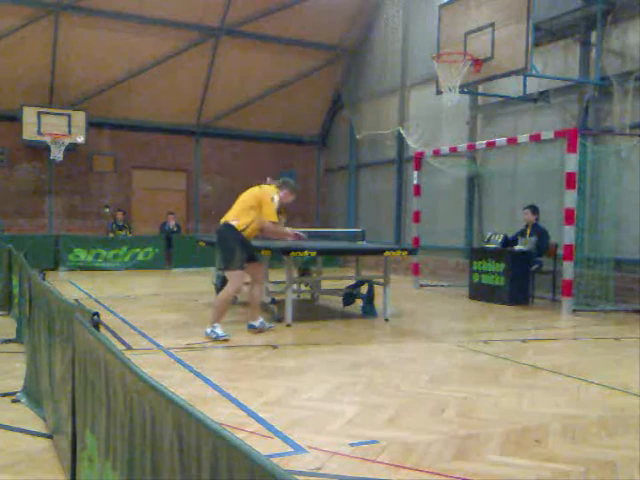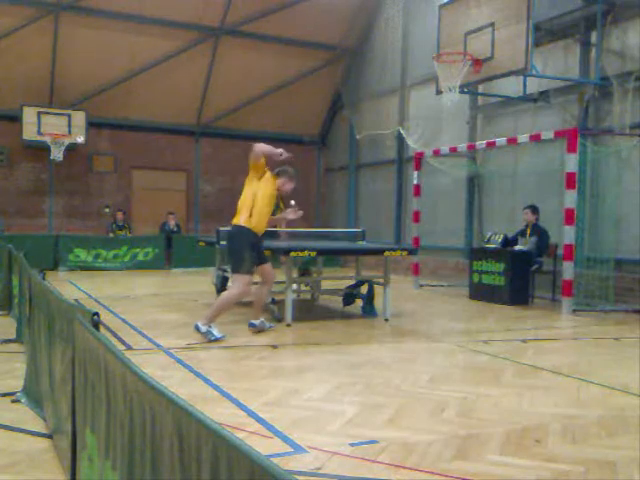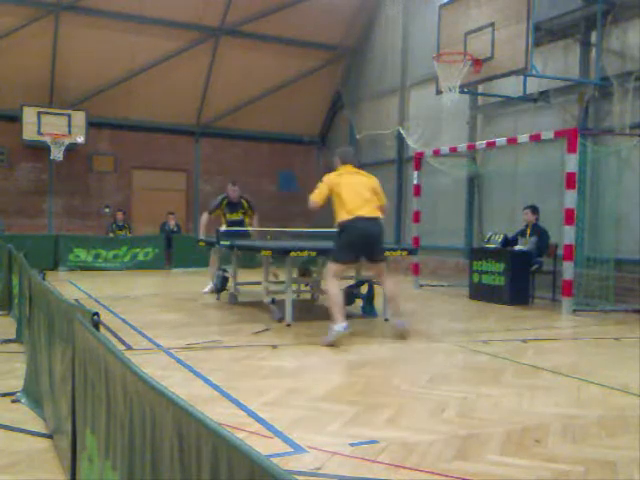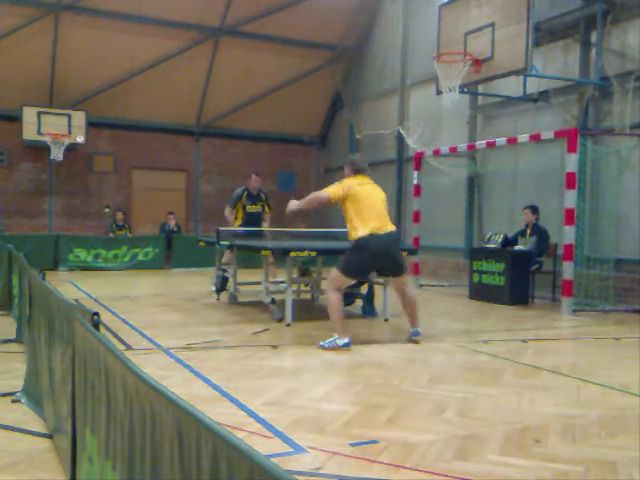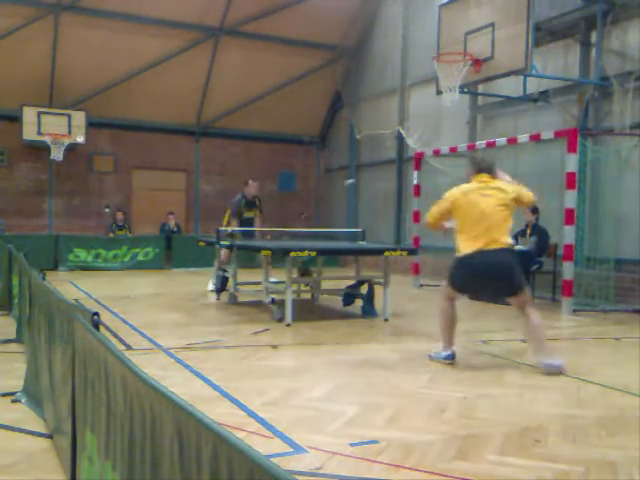
dt=1s
person 1, frame 1
left shoulder: (265, 192)
right shoulder: (272, 195)
left elbow: (260, 227)
right elbow: (268, 226)
left wrist: (285, 234)
right wrist: (289, 234)
left hip: (238, 236)
right hip: (231, 235)
left knee: (258, 276)
right knee: (236, 283)
left ankle: (255, 321)
right ankle: (213, 326)
person 1, frame 2
left shoulder: (271, 189)
right shoulder: (260, 175)
right elbow: (256, 149)
left wrist: (283, 217)
right wrist: (277, 152)
left hip: (252, 237)
right hip: (242, 235)
left knee: (269, 279)
right knee: (241, 288)
left ankle: (256, 320)
right ankle: (205, 324)
person 1, frame 3
left shoulder: (331, 177)
right shoulder: (370, 178)
left elbow: (313, 203)
right elbow: (383, 207)
left wrist: (311, 197)
left hip: (350, 228)
right hip: (374, 226)
left knee: (331, 278)
right knee: (383, 277)
left ankle: (339, 324)
right ankle: (398, 321)
person 1, frame 4
left shoulder: (347, 185)
right shoulder: (378, 190)
left elbow: (321, 197)
left wrist: (298, 205)
left hip: (366, 244)
right hip: (390, 240)
left knee: (334, 287)
right knee: (402, 286)
left ankle: (341, 338)
right ankle: (415, 330)
person 1, frame 5
left shoulder: (456, 194)
right shoulder: (506, 190)
left elbow: (430, 222)
right elbow: (530, 198)
left wrist: (445, 225)
left hip: (472, 262)
right hip: (504, 259)
left knee: (448, 297)
right knee: (525, 307)
left ankle: (446, 350)
right ankle: (545, 358)
